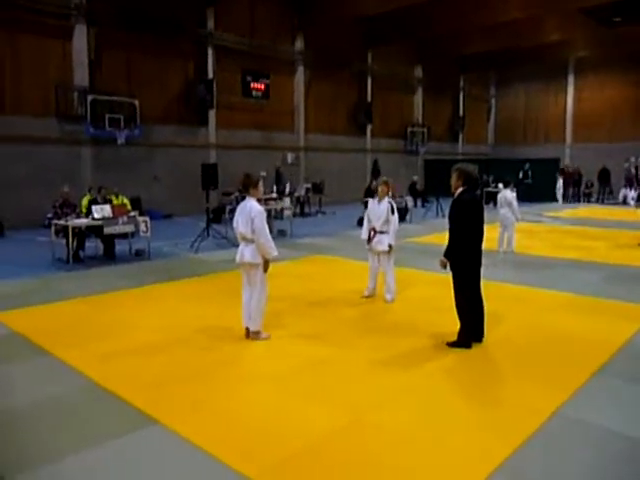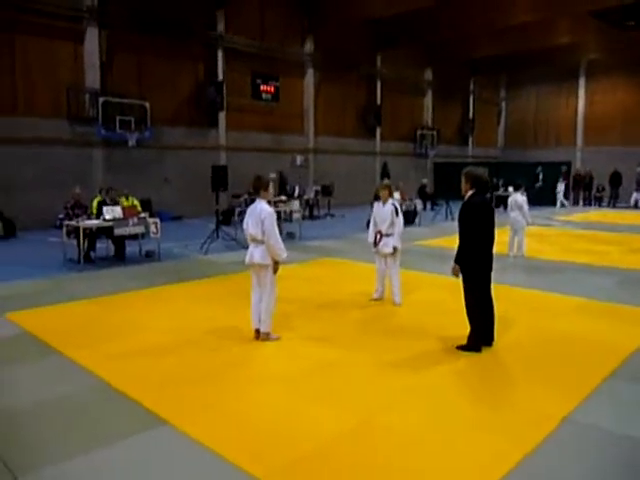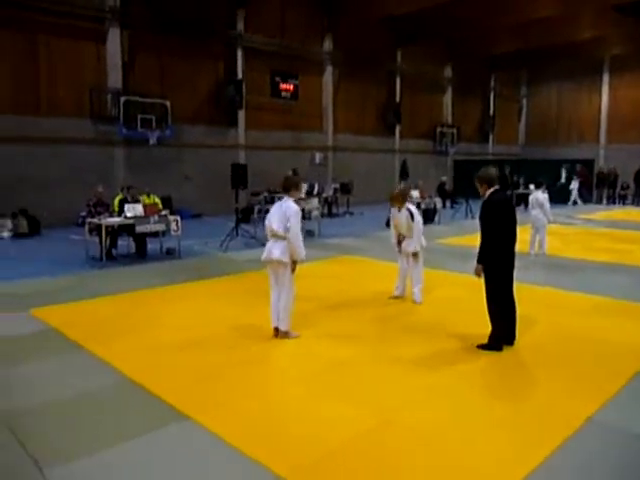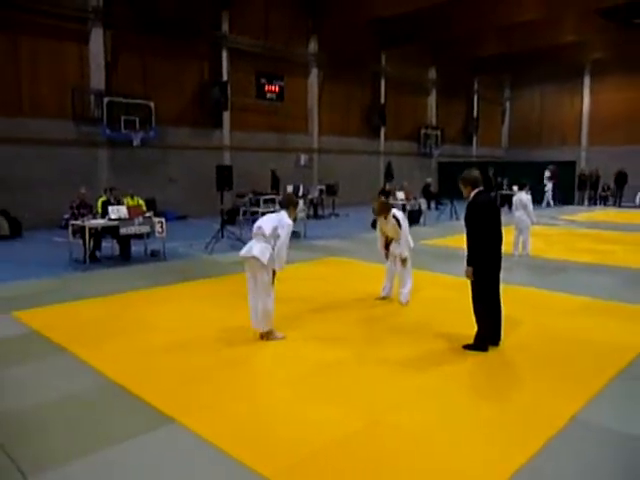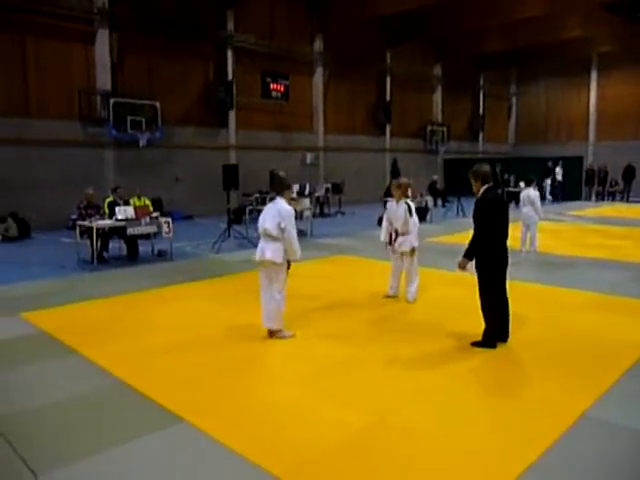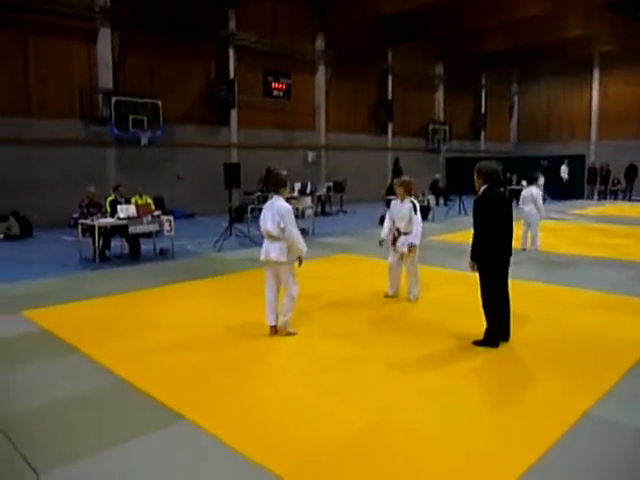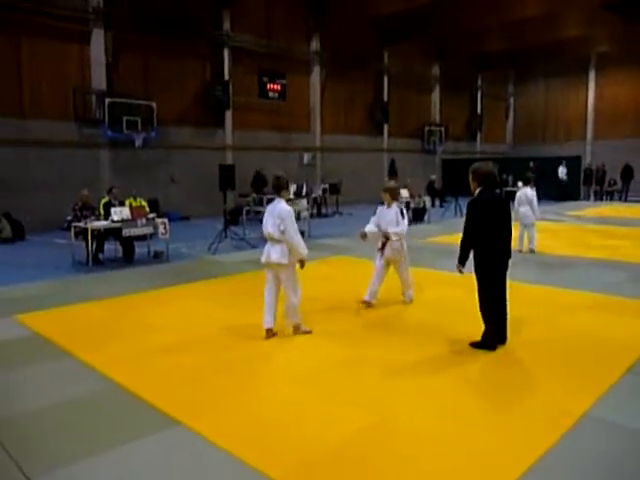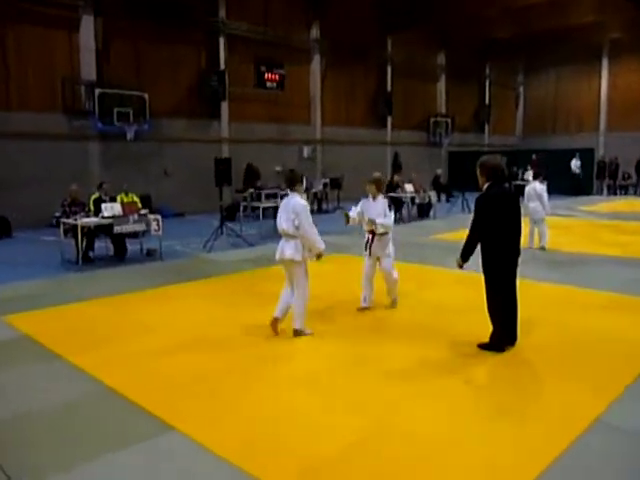
dt=0.3s
person 1, frame 1
left shoulder: (461, 201)
right shoulder: (475, 198)
left elbow: (457, 233)
left wrist: (447, 256)
left hip: (463, 256)
right hip: (474, 253)
left knee: (463, 297)
right knee: (474, 294)
left ankle: (465, 338)
right ankle: (477, 333)
person 1, frame 2
left shoulder: (470, 204)
right shoulder: (485, 202)
left elbow: (466, 237)
left wrist: (458, 261)
left hip: (472, 260)
right hip: (485, 257)
left knee: (473, 300)
right knee: (484, 297)
left ankle: (475, 342)
right ankle: (487, 337)
person 1, frame 3
left shoulder: (490, 203)
right shoulder: (506, 199)
left elbow: (487, 236)
left wrist: (481, 261)
left hip: (495, 258)
right hip: (507, 256)
left knee: (495, 299)
right knee: (506, 296)
left ankle: (496, 340)
right ankle: (508, 336)
person 1, frame 4
left shoulder: (475, 204)
right shoulder: (490, 200)
left elbow: (474, 237)
left wrist: (470, 264)
left hip: (482, 260)
right hip: (494, 257)
left knee: (481, 300)
right knee: (492, 297)
left ankle: (482, 340)
right ankle: (494, 337)
person 1, frame 5
left shoulder: (484, 201)
right shoulder: (498, 197)
left elbow: (480, 233)
left wrist: (467, 257)
left hip: (488, 256)
right hip: (500, 254)
left knee: (488, 297)
right knee: (500, 293)
left ankle: (490, 337)
right ankle: (501, 333)
person 1, frame 6
left shoulder: (482, 201)
right shoulder: (503, 197)
left elbow: (480, 233)
right elbow: (508, 227)
left wrist: (474, 257)
left hip: (488, 256)
right hip: (503, 253)
left knee: (490, 296)
right knee: (501, 293)
left ankle: (493, 336)
right ankle: (503, 333)
person 1, frame 7
left shoulder: (476, 204)
right shoulder: (500, 199)
left elbow: (469, 235)
right elbow: (507, 229)
left wrist: (461, 260)
right wrist: (506, 252)
left hip: (486, 258)
right hip: (501, 255)
left knee: (488, 298)
right knee: (499, 295)
left ankle: (490, 339)
right ankle: (500, 335)
person 1, frame 8
left shoulder: (485, 199)
right shoulder: (510, 194)
left elbow: (476, 231)
right elbow: (516, 225)
left wrist: (463, 256)
right wrist: (514, 247)
left hip: (495, 256)
right hip: (511, 253)
left knee: (496, 298)
right knee: (509, 294)
left ankle: (499, 341)
right ankle: (510, 337)
person 2, frame 1
left shoulder: (241, 207)
right shoulder: (257, 209)
right elbow: (262, 236)
right wrist: (268, 256)
left hip: (244, 252)
right hip: (255, 253)
left knee: (248, 291)
right knee: (259, 292)
left ankle: (248, 327)
right ankle: (255, 330)
person 2, frame 2
left shoulder: (251, 209)
right shoulder: (267, 211)
right elbow: (272, 238)
right wrist: (278, 258)
left hip: (253, 253)
right hip: (265, 255)
left knee: (257, 292)
right knee: (268, 293)
left ankle: (257, 329)
right ankle: (265, 331)
person 2, frame 3
left shoulder: (276, 206)
right shoulder: (293, 209)
right elbow: (294, 236)
right wrist: (296, 258)
left hip: (271, 250)
right hip: (284, 252)
left knee: (275, 289)
right knee: (286, 291)
left ankle: (276, 327)
right ankle: (284, 329)
person 2, frame 4
left shoulder: (270, 216)
right shoulder: (287, 222)
right elbow: (281, 247)
right wrist: (276, 267)
left hip: (251, 250)
right hip: (262, 253)
left knee: (255, 293)
right knee: (265, 294)
left ankle: (262, 330)
right ankle: (268, 331)
person 2, frame 5
left shoulder: (268, 207)
right shoulder: (287, 210)
right elbow: (290, 236)
right wrist: (292, 258)
left hip: (263, 250)
right hip: (276, 252)
left knee: (266, 290)
right knee: (278, 291)
left ankle: (270, 327)
right ankle: (277, 329)
person 2, frame 6
left shoulder: (267, 206)
right shoulder: (285, 207)
right elbow: (292, 233)
right wrist: (300, 252)
left hip: (268, 249)
right hip: (282, 251)
left knee: (271, 289)
right knee: (291, 289)
left ankle: (272, 325)
right ankle: (283, 325)
person 2, frame 7
left shoulder: (270, 208)
right shoulder: (286, 210)
right elbow: (292, 236)
right wrist: (301, 255)
left hip: (270, 252)
right hip: (283, 253)
left knee: (270, 291)
right knee: (292, 291)
left ankle: (269, 328)
right ankle: (296, 325)
person 2, frame 8
left shoulder: (285, 203)
right shoulder: (301, 204)
right elbow: (308, 230)
right wrist: (318, 248)
left hip: (285, 246)
right hip: (297, 249)
left knee: (290, 287)
right knee: (301, 289)
left ankle: (277, 317)
right ankle: (298, 327)
person 3, frame 1
left shoulder: (390, 204)
right shoulder: (371, 202)
left elbow: (394, 224)
right elbow: (367, 219)
left wrist: (390, 242)
right wrist: (366, 237)
left hip: (384, 238)
right hip: (373, 237)
left knee: (387, 267)
right knee: (373, 266)
left ankle: (389, 295)
right ankle: (370, 291)
person 3, frame 2
left shoulder: (394, 206)
right shoulder: (376, 205)
left elbow: (399, 226)
right elbow: (373, 223)
left wrist: (395, 244)
right wrist: (373, 239)
left hip: (390, 241)
right hip: (380, 240)
left knee: (393, 270)
right knee: (380, 268)
left ankle: (396, 297)
right ankle: (379, 294)
person 3, frame 3
left shoulder: (411, 211)
right shoulder: (394, 210)
left elbow: (417, 230)
right elbow: (393, 227)
left wrist: (416, 248)
right wrist: (397, 242)
left hip: (413, 241)
right hip: (403, 240)
left knee: (415, 269)
right knee: (402, 267)
left ankle: (417, 296)
right ankle: (399, 292)
person 3, frame 4
left shoulder: (397, 217)
right shoulder: (380, 217)
left elbow: (404, 236)
right elbow: (380, 233)
left wrist: (404, 254)
right wrist: (383, 248)
left hip: (402, 245)
right hip: (391, 243)
left knee: (404, 271)
right knee: (390, 269)
left ankle: (404, 297)
right ankle: (386, 293)
person 3, frame 5
left shoulder: (408, 206)
right shoulder: (390, 204)
left elbow: (414, 226)
right elbow: (386, 222)
left wrist: (413, 244)
right wrist: (385, 239)
left hip: (407, 240)
right hip: (395, 239)
left knee: (410, 268)
right knee: (396, 267)
left ankle: (411, 295)
right ankle: (393, 291)
person 3, frame 6
left shoulder: (413, 204)
right shoulder: (394, 203)
left elbow: (417, 225)
right elbow: (389, 220)
left wrist: (413, 242)
right wrist: (384, 236)
left hip: (409, 241)
right hip: (396, 239)
left knee: (411, 269)
right knee: (393, 265)
left ankle: (413, 294)
right ankle: (393, 291)
person 3, frame 7
left shoulder: (399, 209)
right shoulder: (380, 210)
left elbow: (403, 229)
right elbow: (374, 224)
left wrist: (389, 232)
right wrist: (366, 232)
left hip: (396, 246)
right hip: (384, 246)
left knee: (403, 273)
right knee: (378, 272)
left ankle: (408, 296)
right ankle: (369, 299)
person 3, frame 8
left shoulder: (386, 202)
right shoulder: (364, 202)
left elbow: (389, 222)
right elbow: (356, 214)
left wrist: (376, 222)
right wrist: (349, 216)
left hip: (384, 241)
right hip: (370, 240)
left knee: (388, 270)
right knee: (368, 273)
left ankle: (393, 296)
right ankle: (366, 302)
